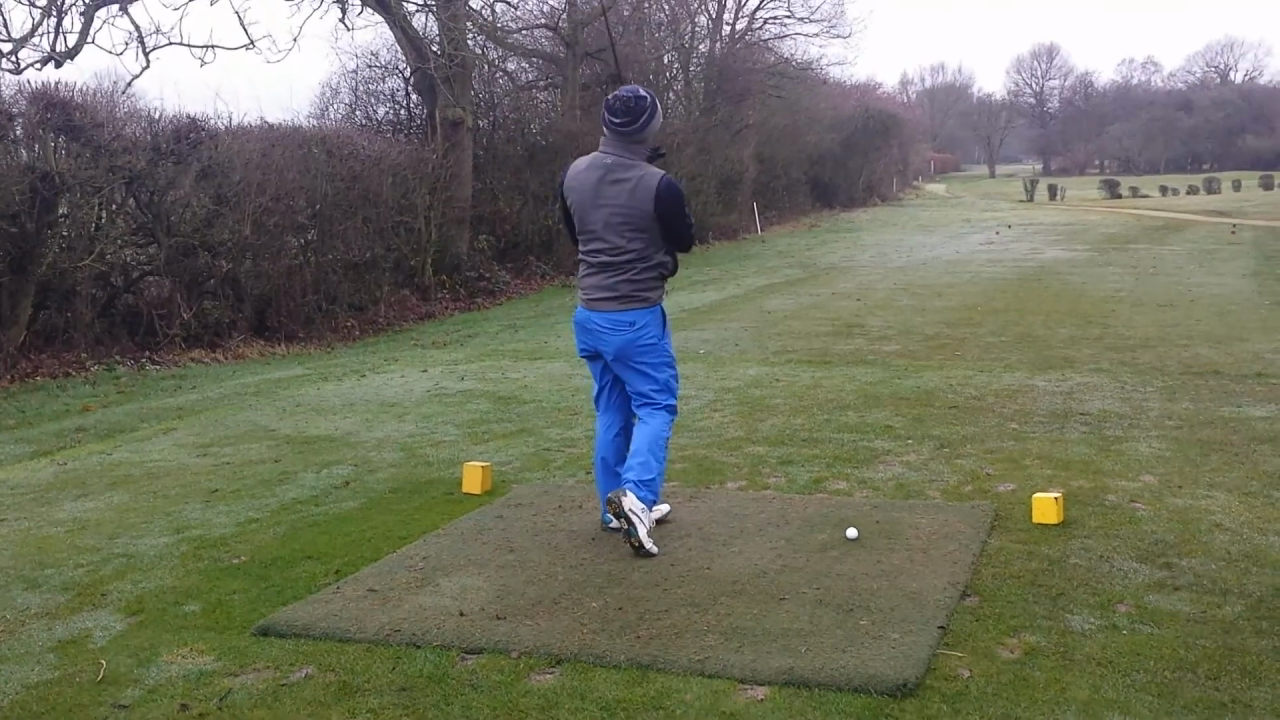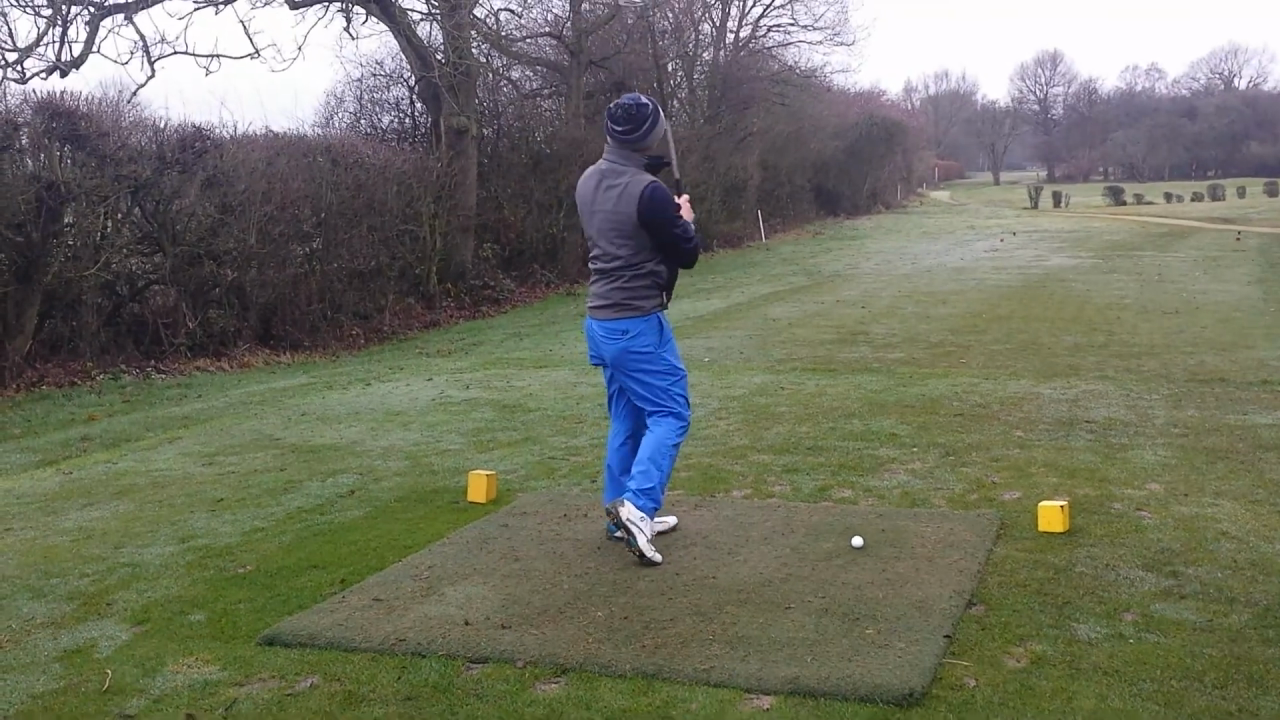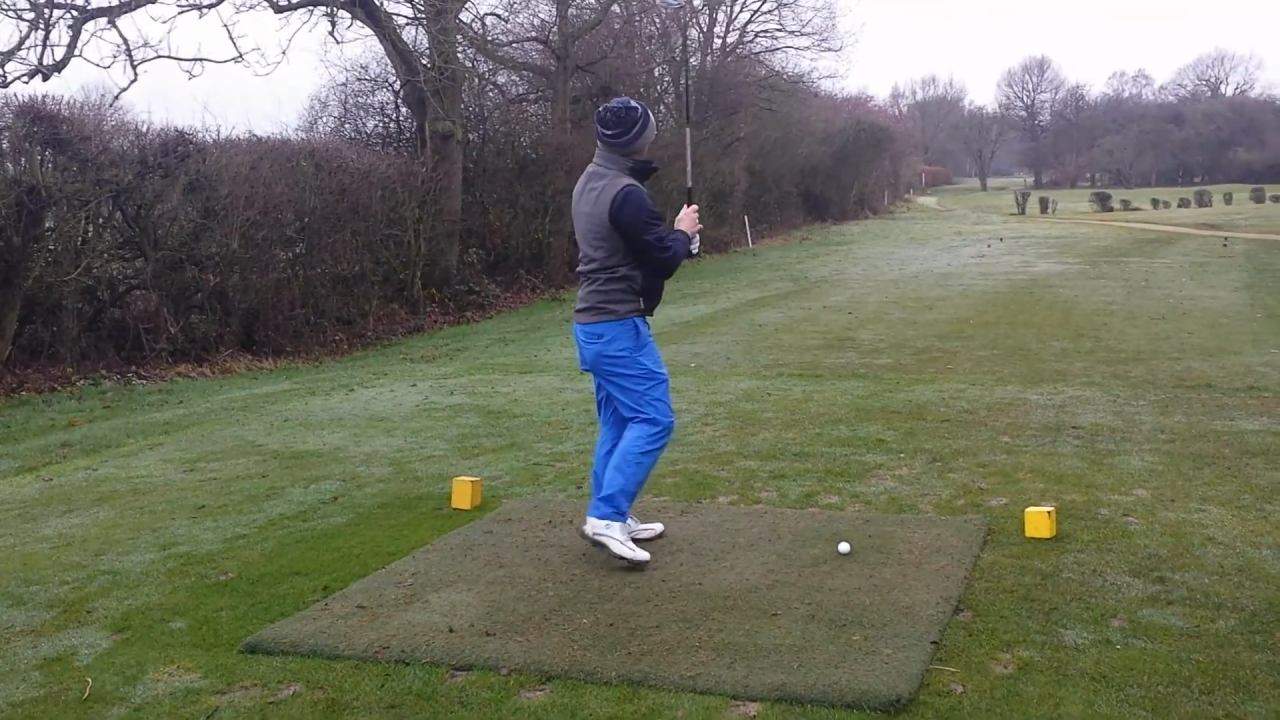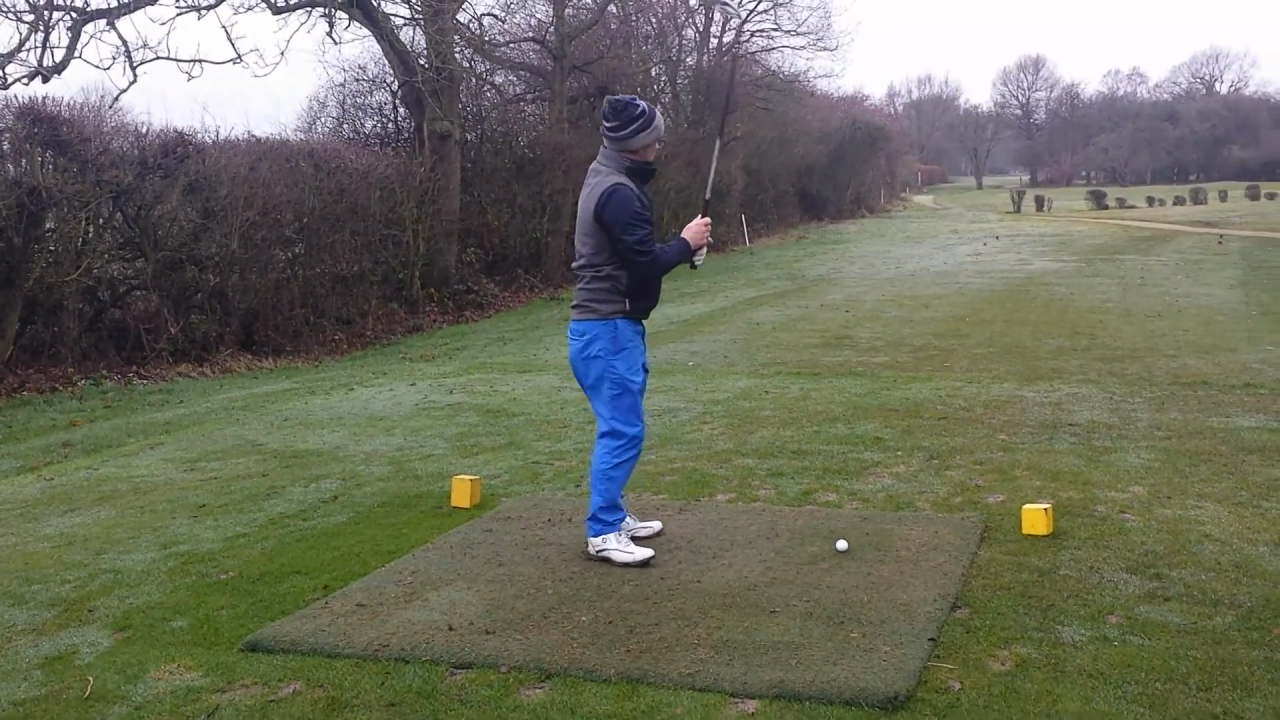
dt=0.2s
person 1, frame 1
left shoulder: (576, 174)
right shoulder: (658, 185)
right elbow: (683, 241)
left hip: (590, 314)
right hip: (635, 317)
left knee: (612, 412)
right knee: (656, 407)
left ankle: (616, 505)
right ankle: (636, 496)
person 1, frame 2
left shoulder: (590, 181)
right shoulder: (649, 191)
right elbow: (685, 255)
left wrist: (670, 223)
right wrist: (685, 221)
left hip: (603, 320)
right hip: (637, 323)
left knee: (627, 419)
right knee: (670, 415)
left ankle: (626, 513)
right ankle: (636, 506)
person 1, frame 3
left shoulder: (591, 182)
right shoulder: (627, 194)
right elbow: (660, 261)
left wrist: (675, 236)
right wrist: (684, 233)
left hip: (599, 324)
right hip: (618, 326)
left knee: (620, 423)
right knee: (652, 422)
left ankle: (611, 517)
right ankle: (604, 518)
person 1, frame 4
left shoulder: (609, 181)
right shoulder: (619, 192)
right elbow: (644, 263)
left wrist: (682, 246)
right wrist: (687, 243)
left hip: (615, 324)
right hip: (607, 328)
left knee: (622, 425)
right knee: (622, 430)
left ankle: (611, 516)
right ankle: (603, 534)
